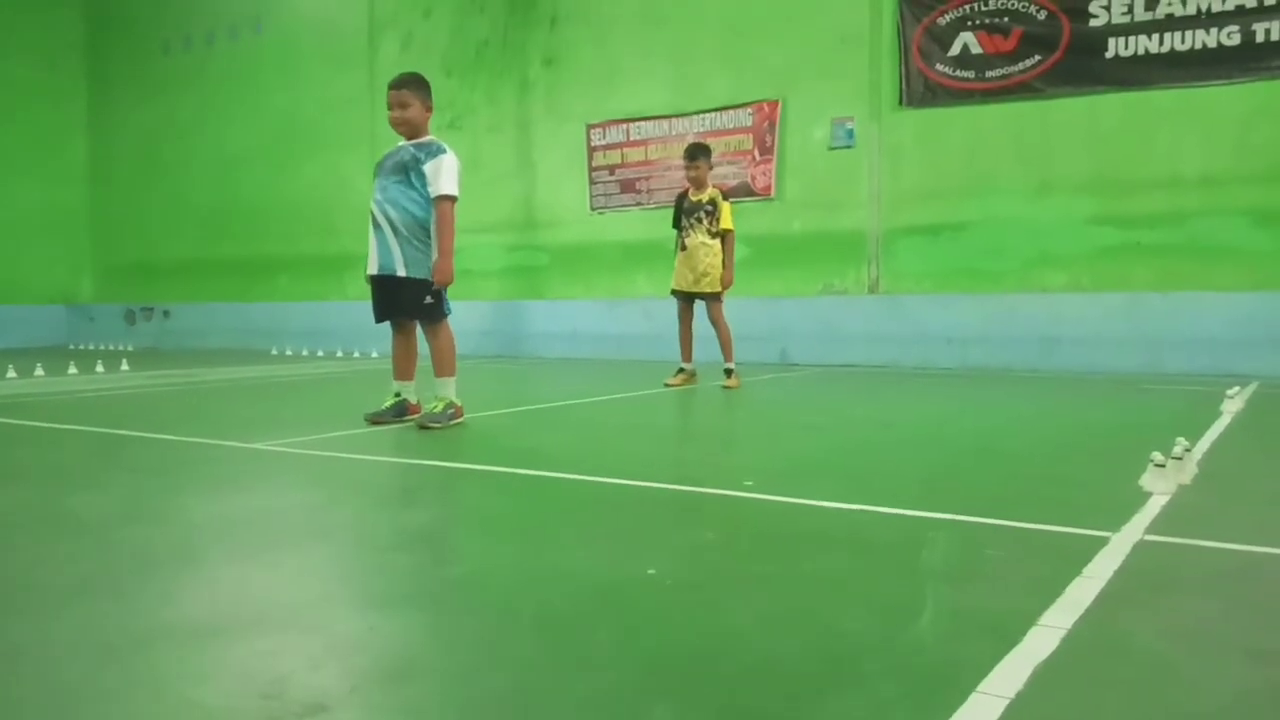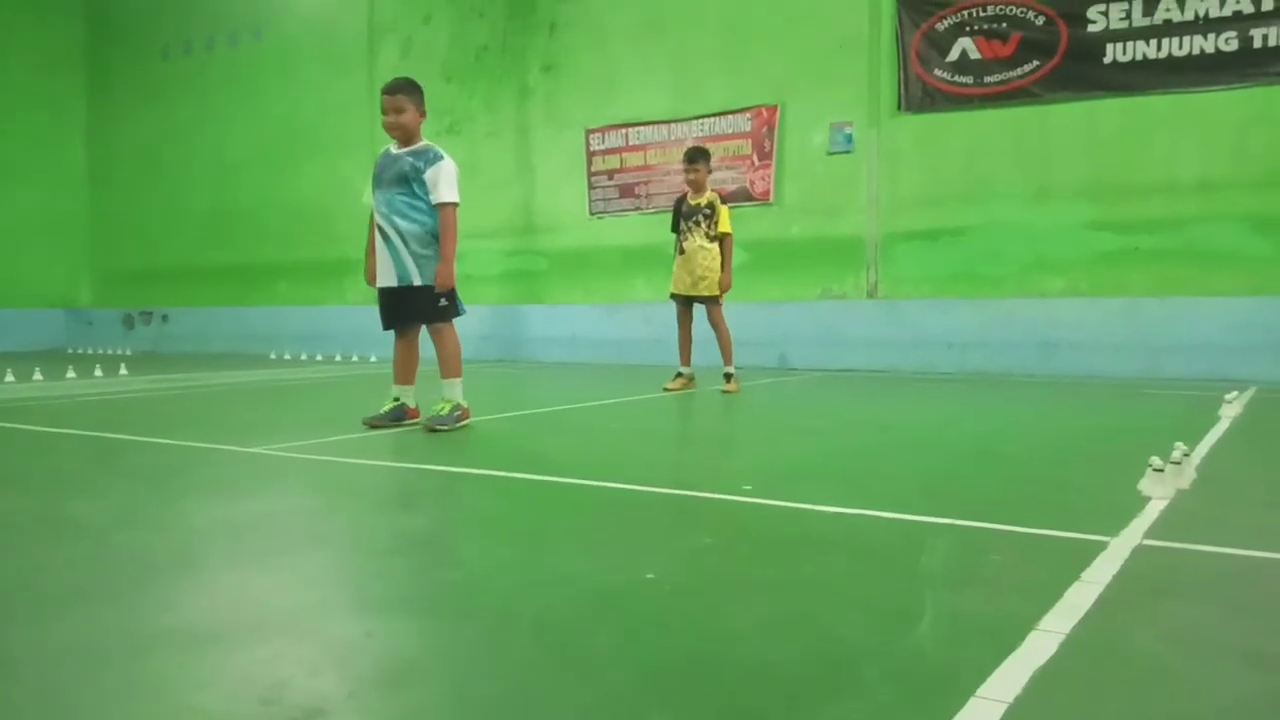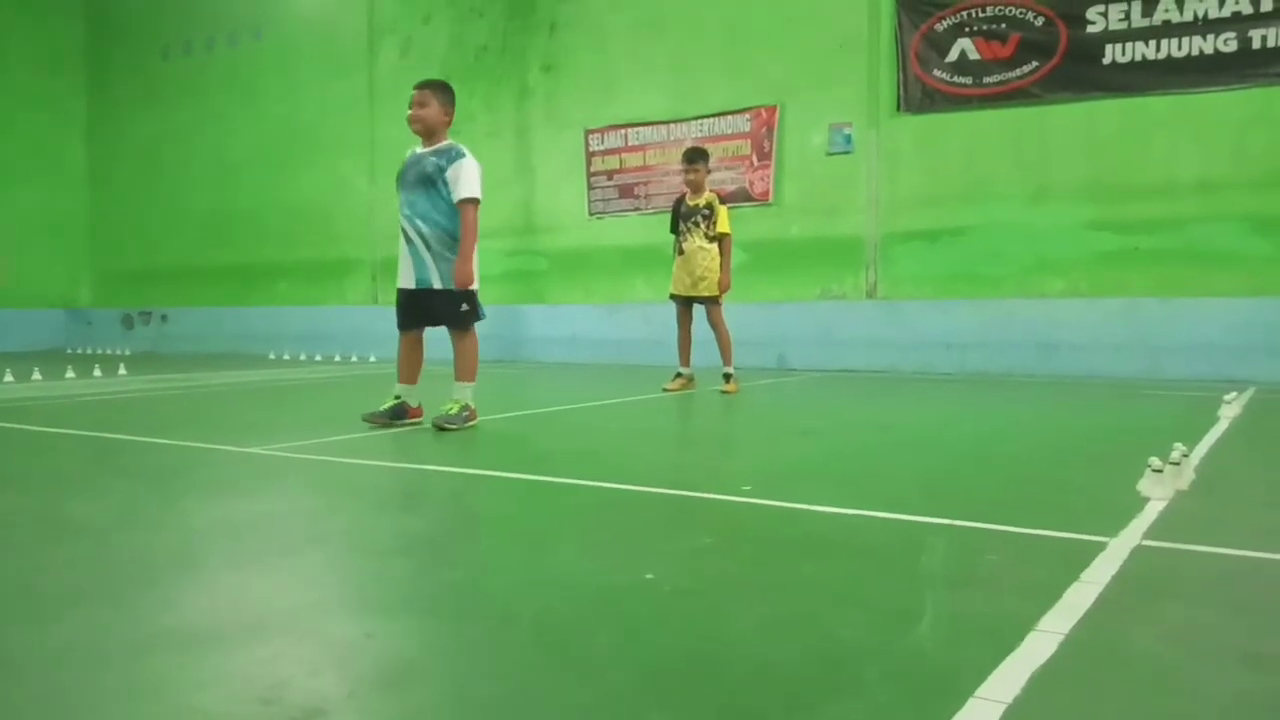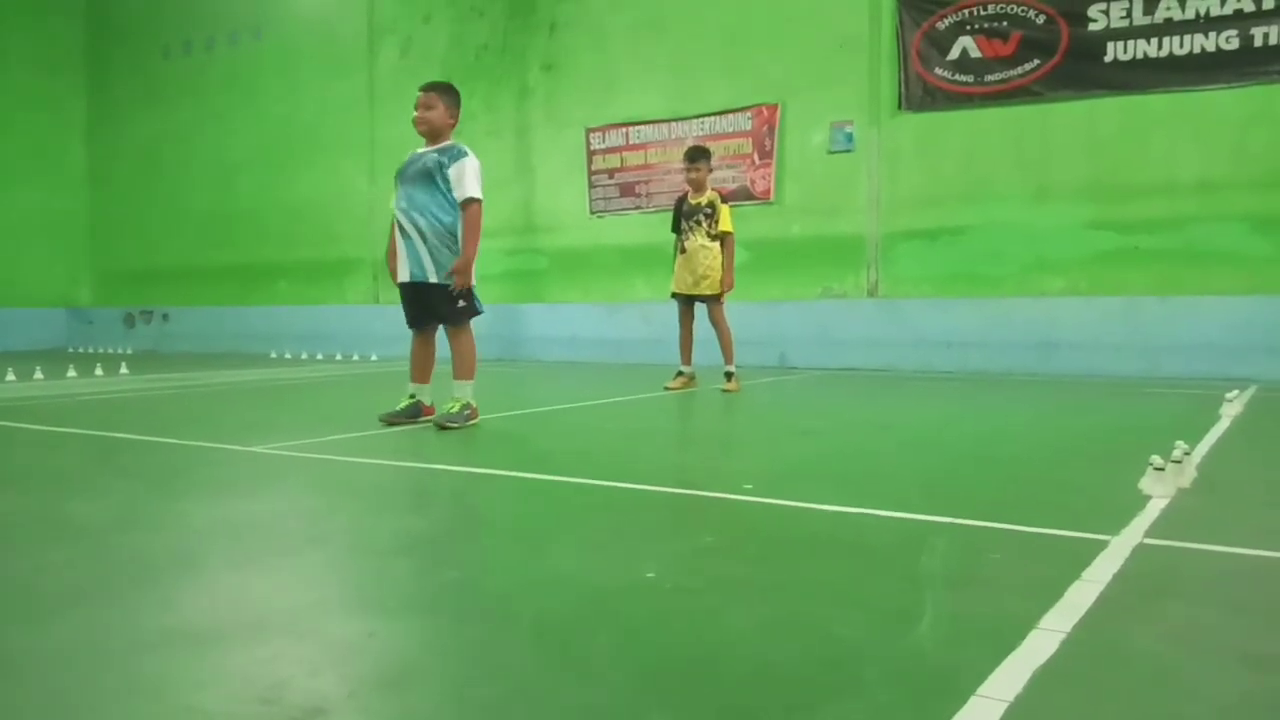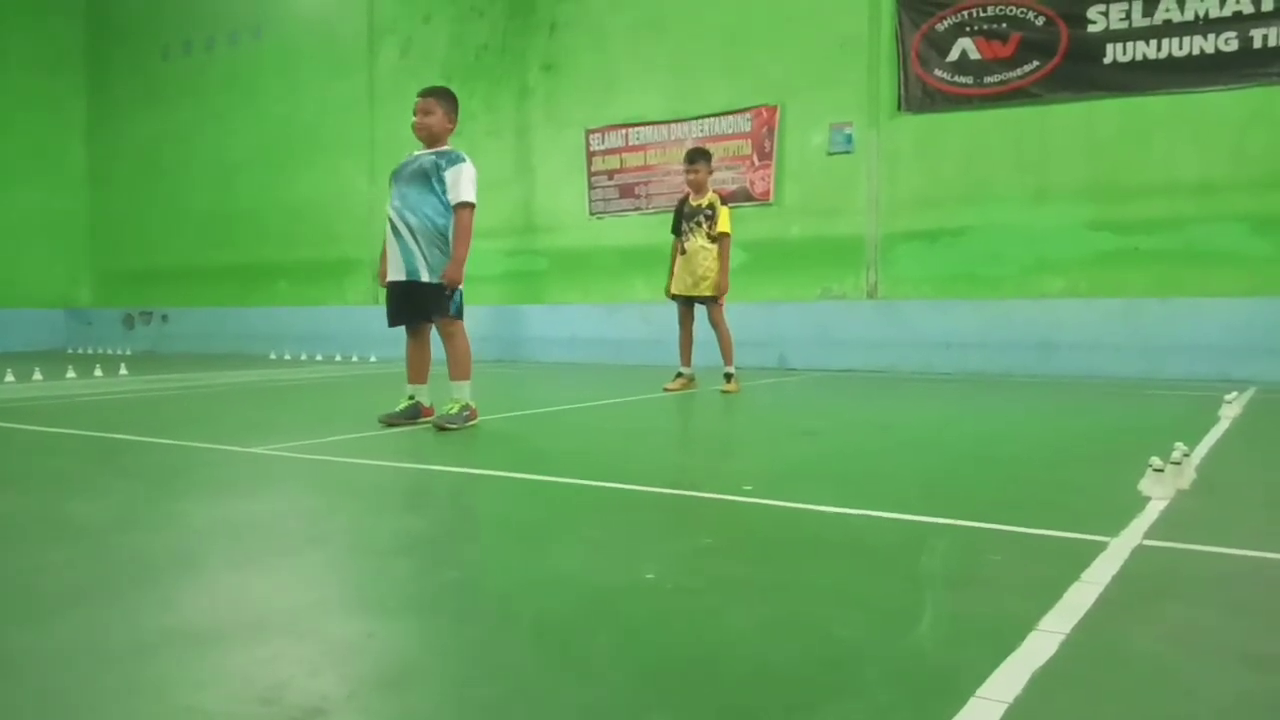
dt=0.4s
person 1, frame 1
left shoulder: (437, 154)
right shoulder: (389, 157)
left elbow: (444, 207)
left wrist: (445, 257)
right wrist: (373, 257)
left hip: (419, 260)
right hip: (386, 261)
left knee: (434, 322)
right knee: (400, 325)
left ankle: (448, 400)
right ankle: (405, 398)
person 1, frame 2
left shoulder: (435, 160)
right shoulder: (383, 159)
left elbow: (447, 213)
left wrist: (446, 263)
right wrist: (371, 258)
left hip: (426, 264)
right hip: (392, 267)
left knee: (440, 325)
right knee: (403, 331)
left ankle: (455, 402)
right ankle: (403, 402)
person 1, frame 3
left shoulder: (457, 158)
right shoulder: (411, 160)
left elbow: (468, 211)
left wrist: (465, 261)
right wrist: (408, 259)
left hip: (447, 266)
right hip: (413, 269)
left knee: (461, 329)
right knee: (409, 331)
left ankle: (464, 403)
right ankle: (406, 402)
person 1, frame 4
left shoulder: (459, 157)
right shoulder: (410, 162)
left elbow: (472, 209)
right elbow: (399, 212)
left wrist: (467, 259)
right wrist: (393, 257)
left hip: (446, 265)
right hip: (412, 266)
left knee: (456, 326)
right knee: (421, 329)
left ankle: (464, 402)
right ankle: (420, 399)
person 1, frame 5
left shoulder: (455, 162)
right shoulder: (405, 165)
left elbow: (464, 213)
left wrist: (457, 262)
right wrist: (384, 259)
left hip: (436, 265)
right hip: (402, 266)
left knee: (449, 325)
right knee: (415, 329)
left ankle: (463, 403)
right ankle: (418, 400)
person 2, frame 1
left shoulder: (718, 197)
right shoulder: (682, 199)
left elbow: (728, 233)
left wrist: (729, 268)
right wrist: (677, 263)
left hip: (710, 268)
right hip: (685, 268)
left knee: (716, 316)
right knee: (684, 317)
left ankle: (730, 369)
right ankle: (686, 369)
person 2, frame 2
left shoulder: (716, 201)
right shoulder: (681, 203)
left elbow: (727, 237)
left wrist: (727, 271)
right wrist: (675, 266)
left hip: (709, 271)
right hip: (684, 272)
left knee: (716, 319)
right knee: (683, 321)
left ankle: (730, 373)
right ankle: (685, 373)
person 2, frame 3
left shoulder: (715, 201)
right shoulder: (679, 203)
left elbow: (725, 237)
left wrist: (726, 272)
right wrist: (675, 269)
left hip: (708, 272)
right hip: (683, 273)
left knee: (715, 319)
right knee: (682, 322)
left ankle: (729, 373)
right ankle: (684, 373)
person 2, frame 4
left shoulder: (717, 200)
right shoulder: (681, 202)
left elbow: (728, 236)
left wrist: (728, 271)
right wrist: (675, 269)
left hip: (710, 271)
right hip: (685, 272)
left knee: (717, 318)
right knee: (684, 320)
left ankle: (730, 372)
right ankle: (686, 372)
person 2, frame 5
left shoulder: (717, 202)
right shoulder: (683, 204)
left elbow: (724, 238)
left wrist: (723, 274)
right wrist: (671, 276)
left hip: (709, 273)
right hip: (684, 274)
left knee: (717, 319)
right knee: (684, 322)
left ankle: (730, 373)
right ankle: (685, 373)
